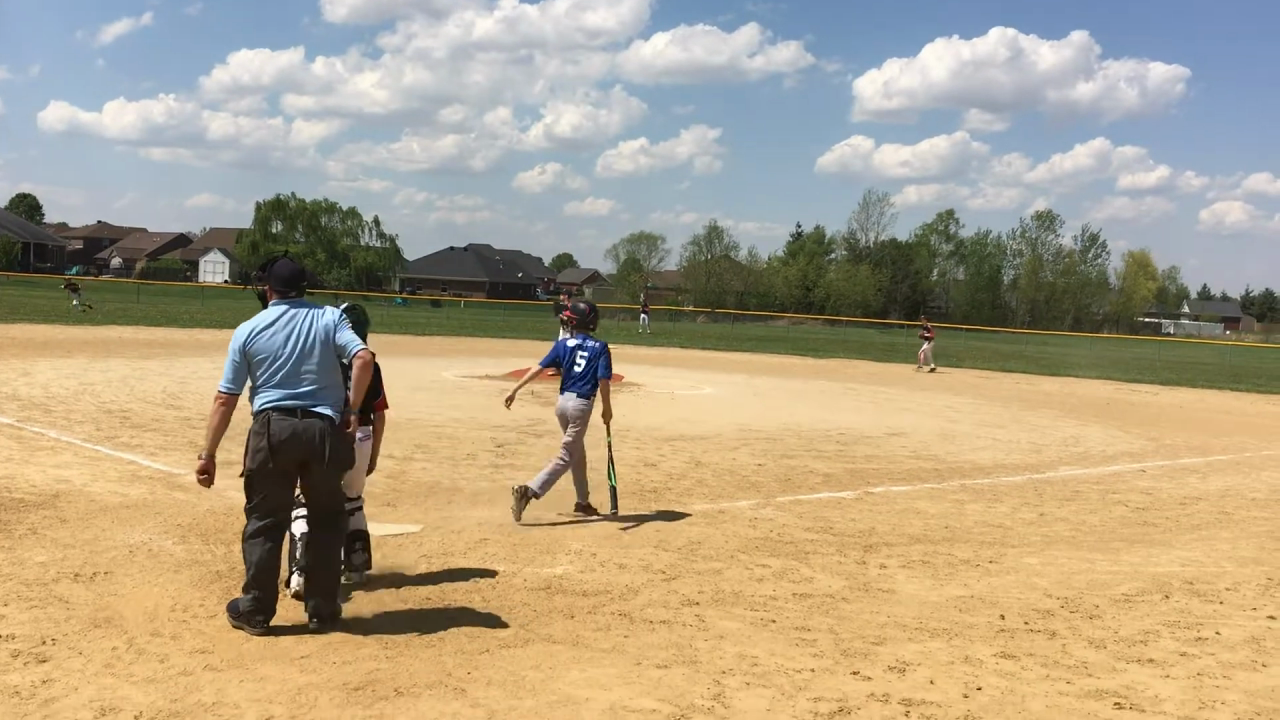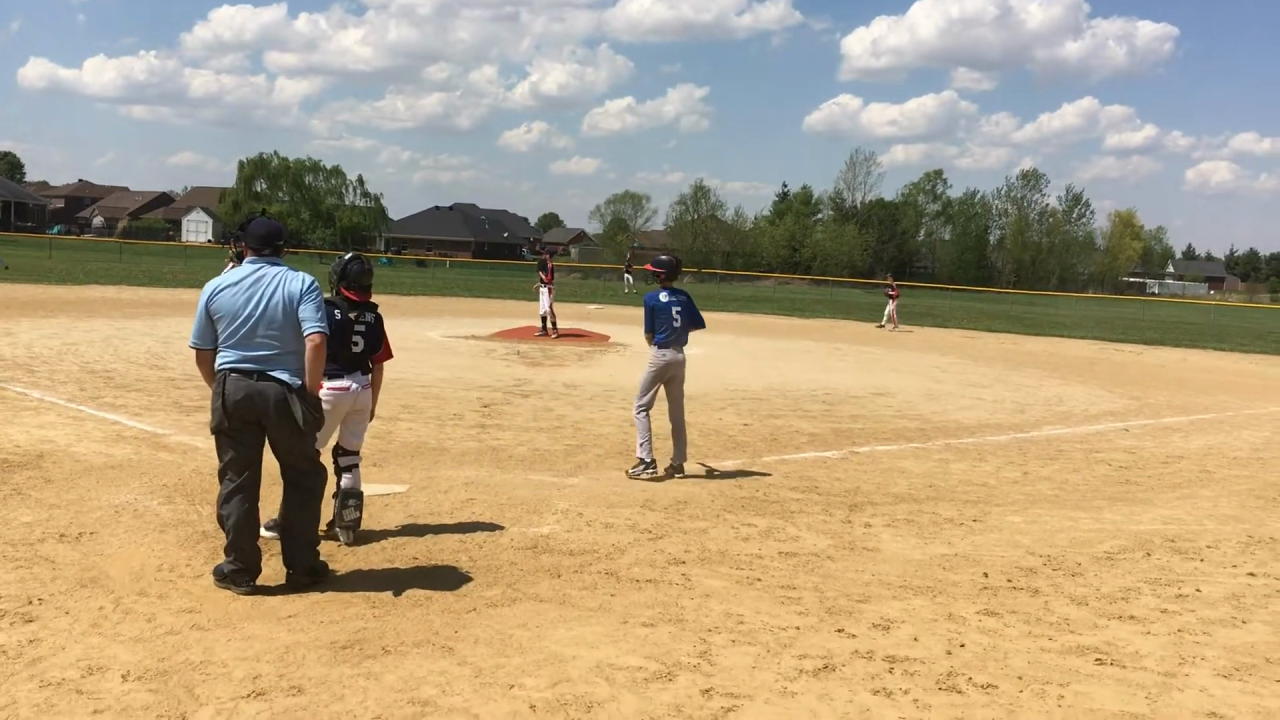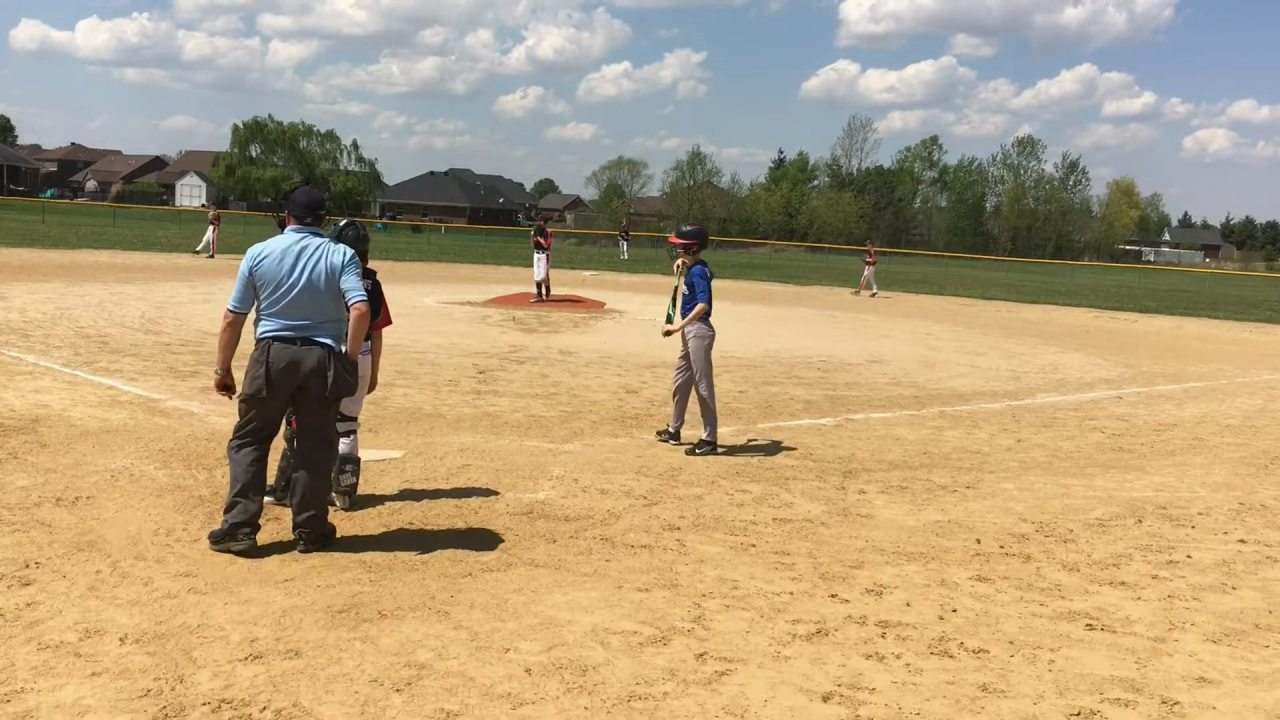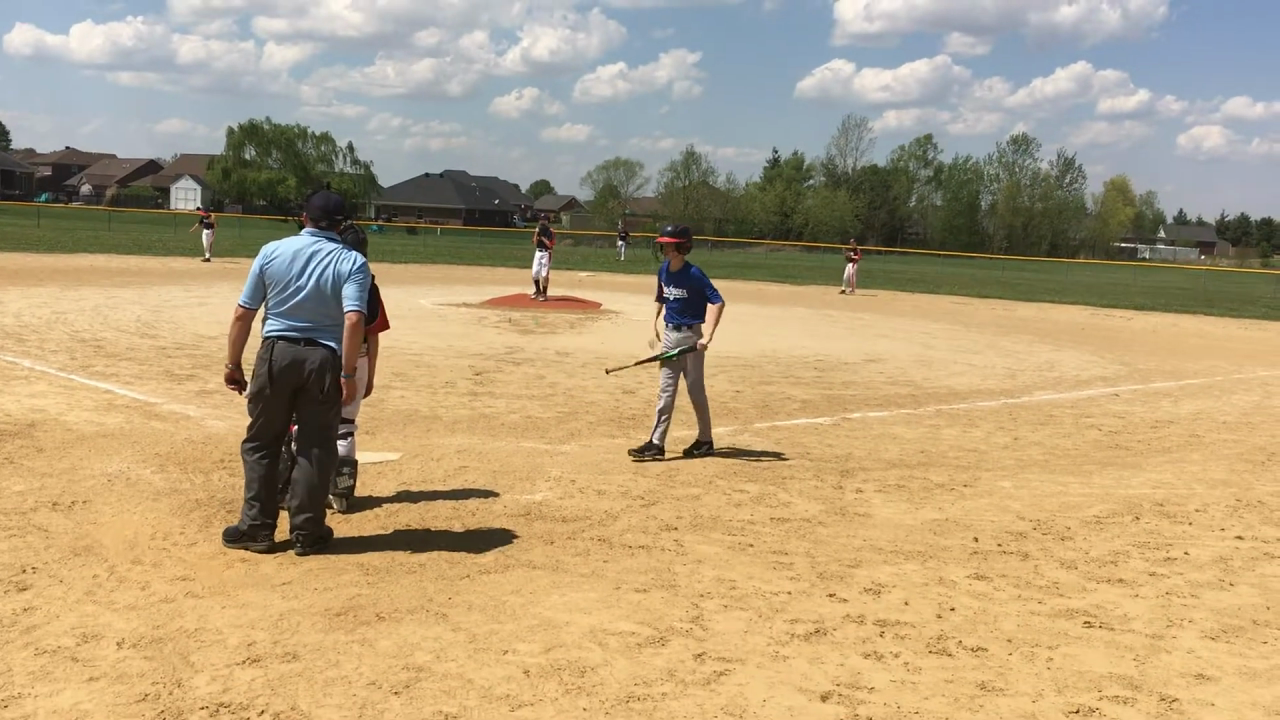
dt=0.7s
person 1, frame 1
left shoulder: (248, 330)
right shoulder: (330, 317)
left elbow: (224, 400)
right elbow: (363, 358)
left wrist: (208, 454)
right wrist: (350, 409)
left hip: (272, 429)
right hip: (323, 429)
left knee: (263, 523)
right knee: (328, 521)
left ankle: (255, 612)
right ankle: (322, 610)
person 1, frame 2
left shoulder: (216, 287)
right shoulder: (301, 283)
left elbow: (203, 355)
right elbow: (316, 340)
right wrist: (311, 391)
left hip: (233, 390)
right hip: (285, 392)
left knee: (237, 482)
right knee: (304, 477)
left ankle: (240, 570)
right ankle: (302, 566)
person 1, frame 3
left shoulder: (259, 253)
right shoulder: (341, 255)
left elbow: (233, 319)
right elbow: (360, 310)
left wrist: (222, 368)
right wrist: (350, 357)
left hip: (272, 356)
right hip: (322, 359)
left knee: (248, 440)
right knee: (316, 446)
left ankle: (239, 527)
right ankle: (310, 530)
person 1, frame 4
left shoulder: (272, 251)
right shoulder: (352, 262)
left elbow: (242, 314)
right elbow: (353, 320)
left wrist: (233, 364)
right wrist: (348, 373)
left hip: (276, 355)
right hip: (324, 360)
left knee: (261, 442)
right knee: (315, 448)
left ankle: (256, 528)
right ankle: (306, 532)
person 2, frame 1
right shoulder: (369, 367)
right elbow: (379, 416)
right wrist: (374, 453)
right hip: (360, 441)
left knee: (303, 505)
right knee: (352, 502)
left ankle: (300, 572)
right ankle: (356, 566)
person 2, frame 2
left shoulder: (325, 312)
right shoulder: (374, 318)
right elbow: (378, 365)
right wrist: (372, 403)
left hip: (330, 390)
right hip: (362, 390)
right knee: (350, 458)
right ankle: (347, 524)
person 2, frame 3
right shoulder: (372, 283)
right elbow: (376, 333)
right wrist: (373, 372)
right hip: (361, 357)
right knee: (348, 424)
left ankle: (285, 488)
right ankle: (343, 490)
person 2, frame 4
right shoulder: (368, 287)
right elbow: (373, 335)
right wrist: (370, 375)
right hip: (357, 361)
left knee: (301, 423)
right knee: (345, 427)
left ankle: (284, 490)
right ankle: (340, 493)
person 3, frame 1
left shoulder: (563, 344)
right shoulder: (600, 347)
left elbow: (539, 368)
right elbow: (603, 380)
left wrist: (515, 390)
right wrist: (607, 408)
left hip: (563, 402)
right hip: (581, 405)
left knee: (576, 453)
right knee: (564, 458)
left ankle: (582, 502)
right ankle: (529, 491)
person 3, frame 2
left shoulder: (651, 298)
right shoulder: (684, 296)
left elbow: (649, 333)
right elbow: (699, 324)
left hip: (660, 355)
right hip: (678, 356)
left knee: (641, 408)
right knee: (676, 411)
left ankle: (646, 461)
right ankle: (678, 464)
person 3, frame 3
left shoulder: (697, 272)
right shoulder: (695, 266)
left elbow: (703, 305)
left wrist: (679, 325)
right wrist: (684, 263)
left hip: (699, 330)
right hip: (691, 330)
left knee: (702, 385)
right knee: (681, 381)
left ankle: (710, 439)
right ankle: (673, 430)
person 3, frame 4
left shoulder: (694, 274)
right shoulder: (663, 271)
left elbow: (718, 302)
left wrist: (708, 334)
right wrist: (656, 327)
left hip: (690, 336)
right hip: (669, 335)
left knee: (695, 390)
right knee: (666, 389)
left ankle: (705, 440)
right ankle: (656, 443)
